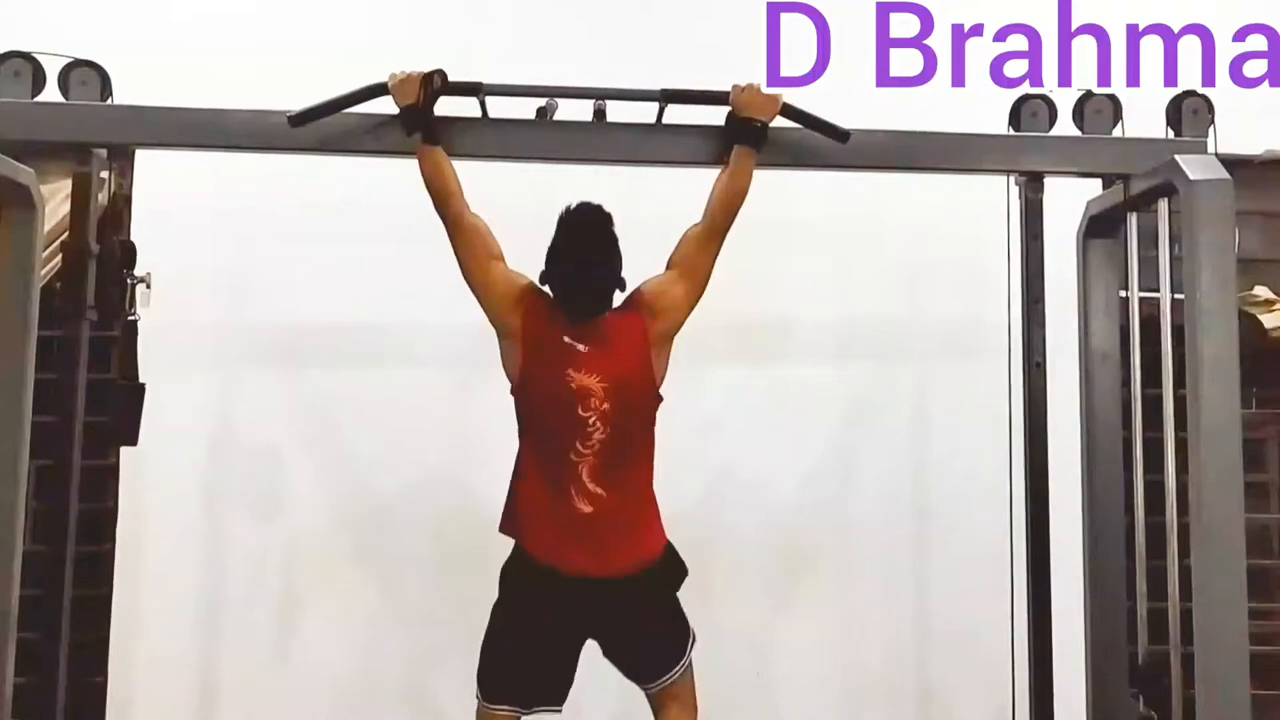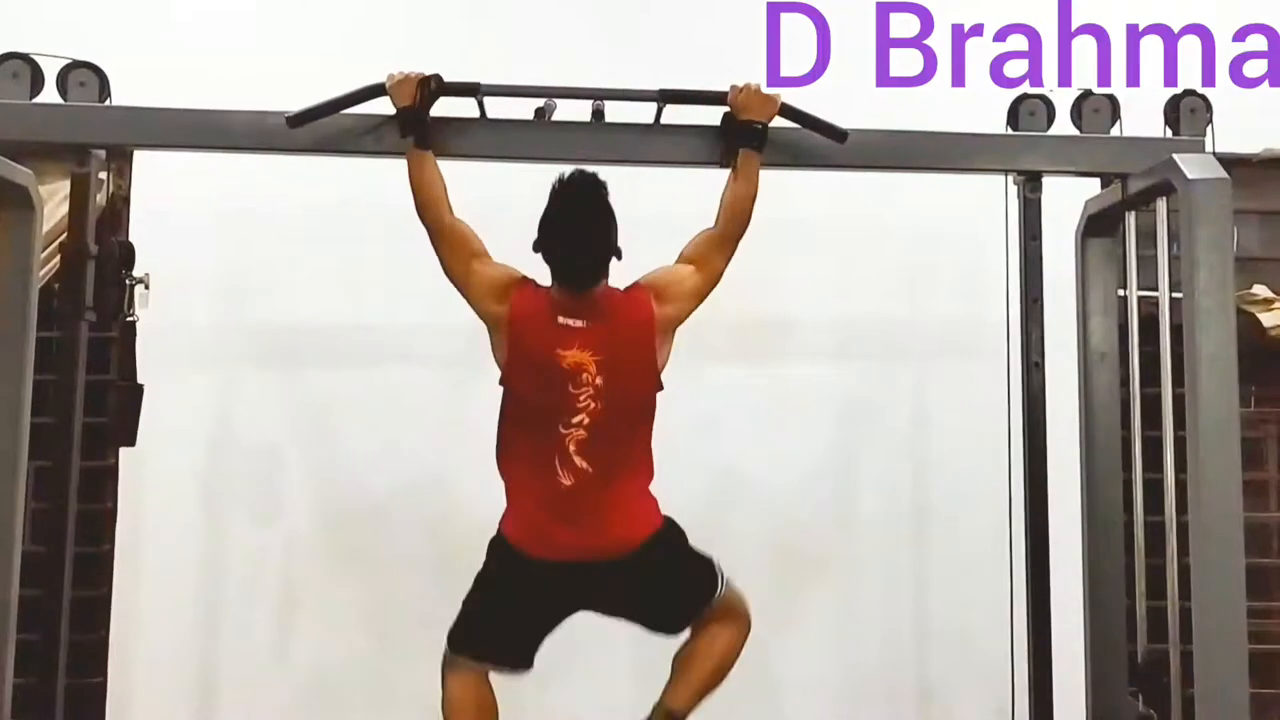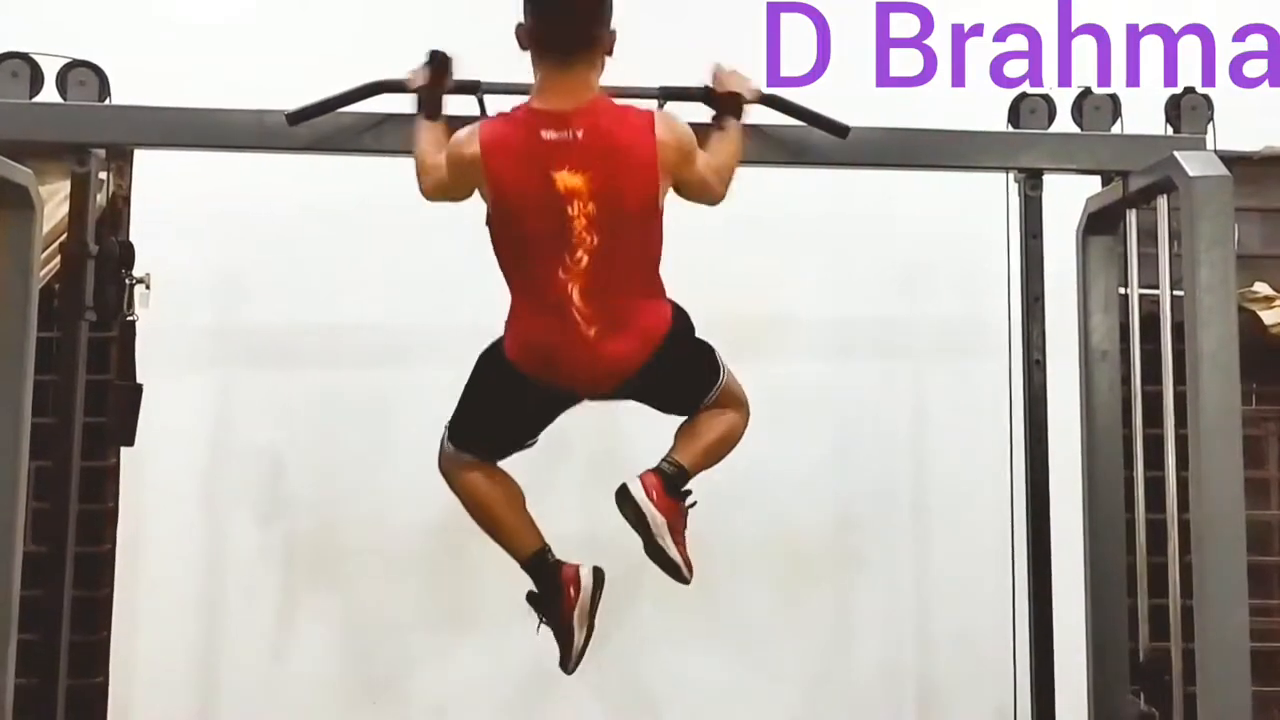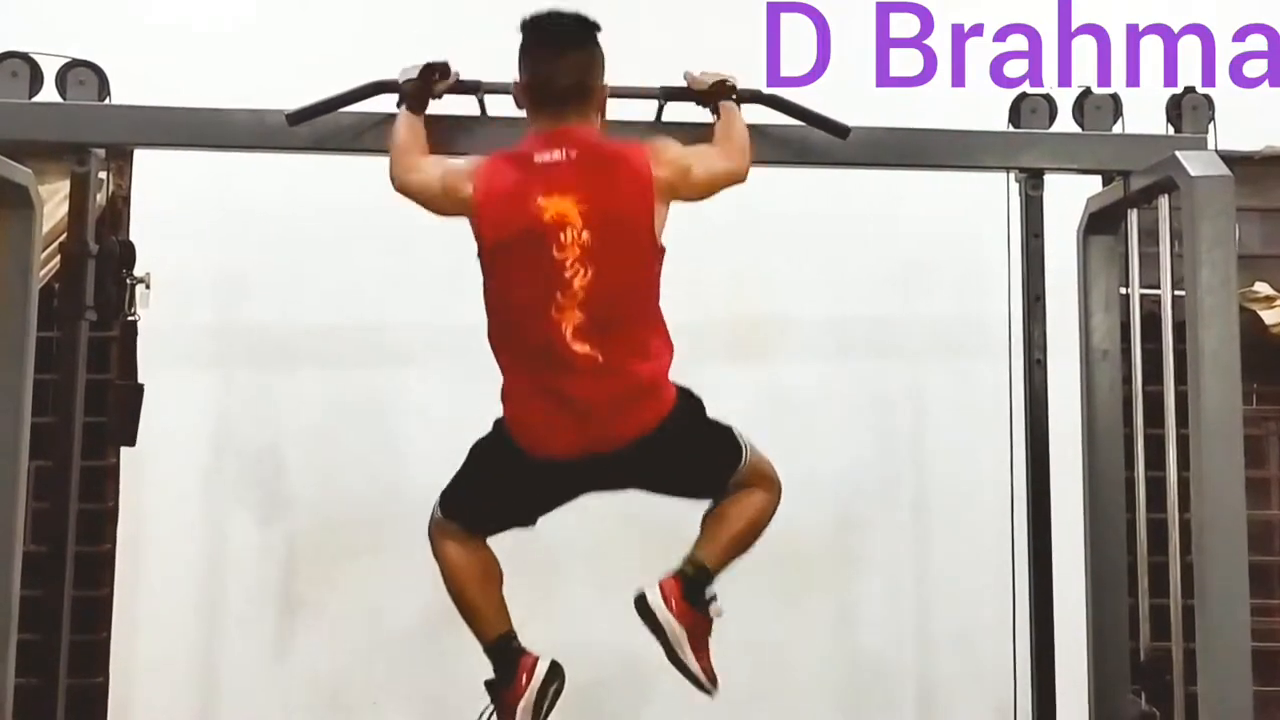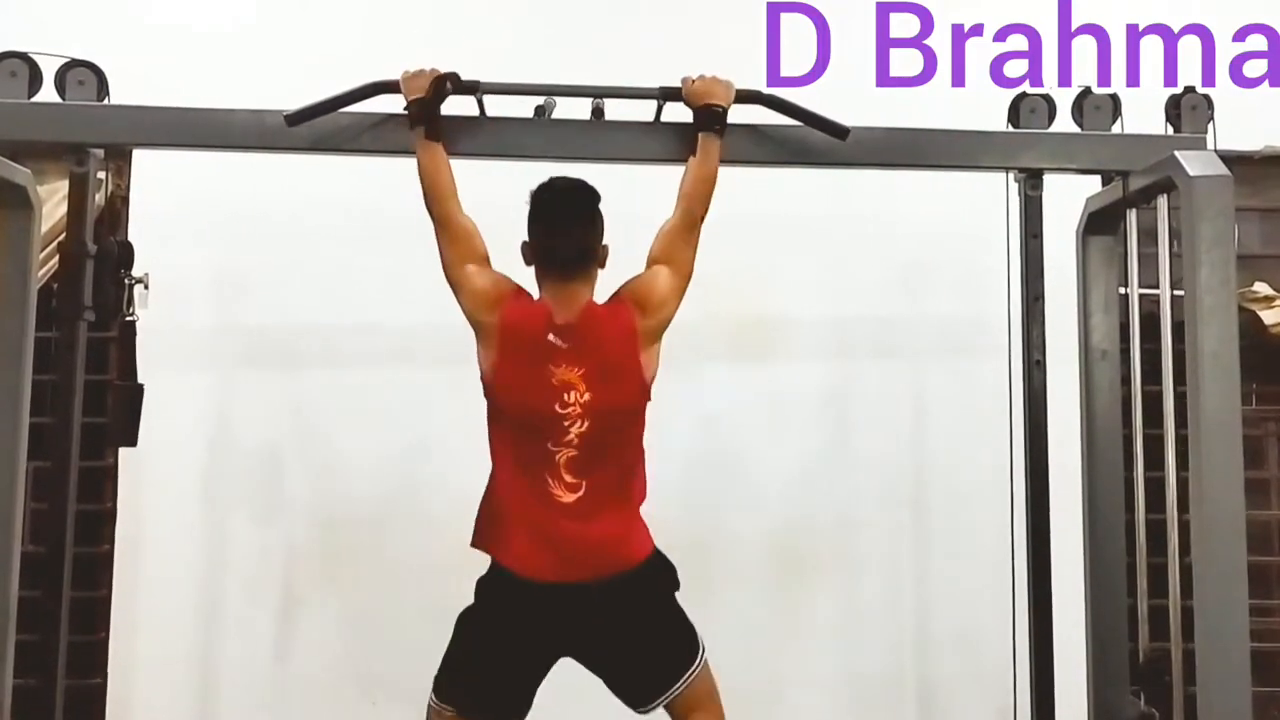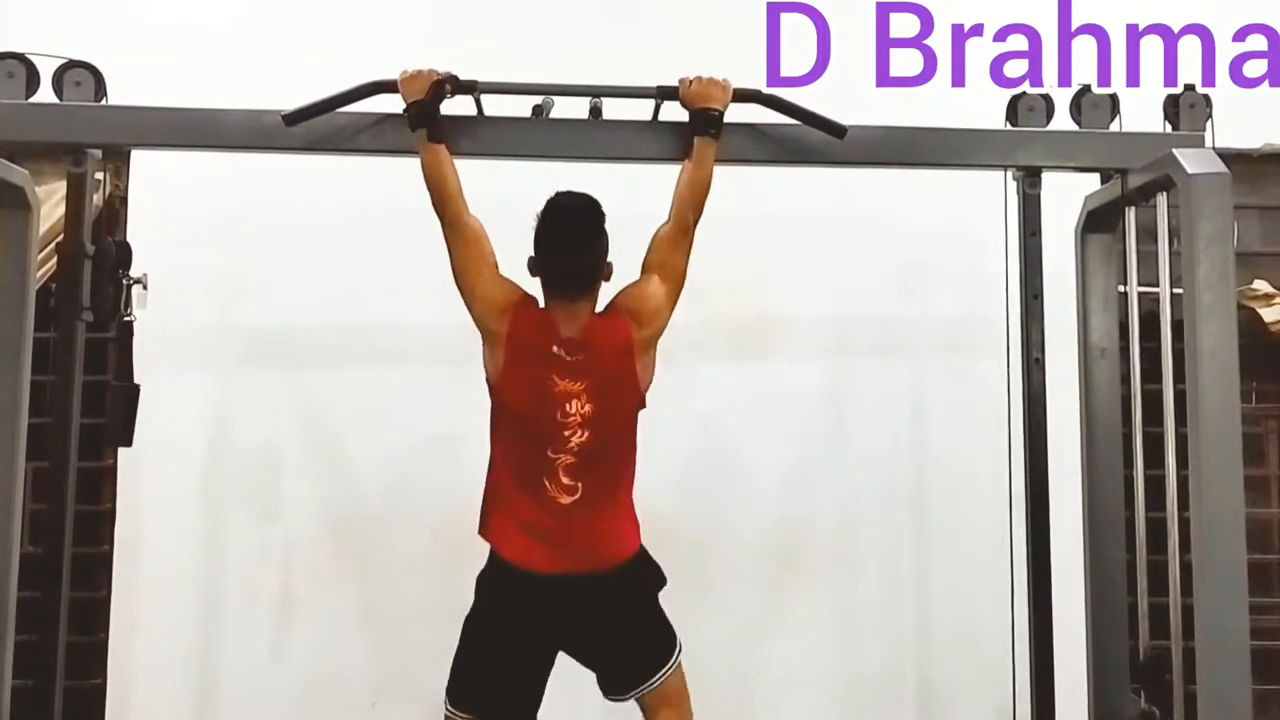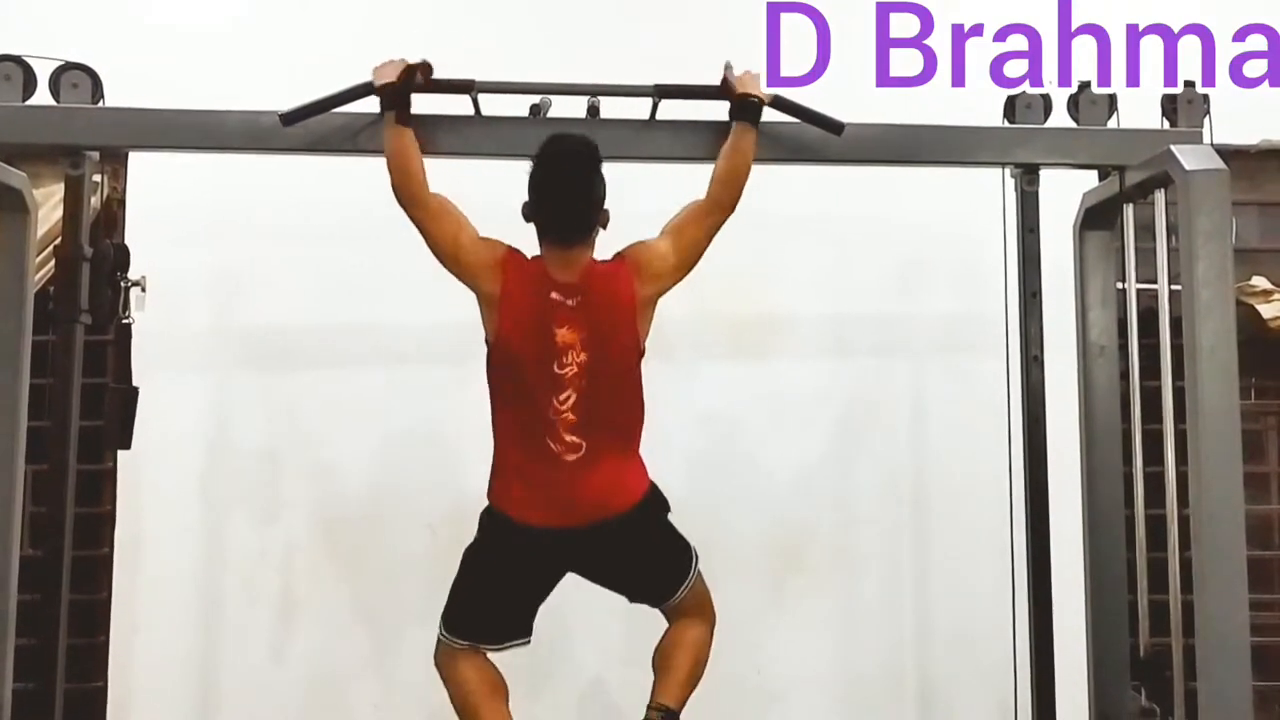
dt=0.3s
person 1, frame 1
left shoulder: (519, 324)
right shoulder: (651, 329)
left elbow: (458, 217)
right elbow: (713, 227)
left wrist: (420, 123)
right wrist: (746, 134)
left hip: (540, 574)
right hip: (635, 571)
person 1, frame 2
left shoulder: (504, 306)
right shoulder: (652, 311)
left elbow: (438, 222)
right elbow: (727, 234)
left wrist: (415, 125)
right wrist: (752, 135)
left hip: (528, 555)
right hip: (631, 548)
right knee: (727, 619)
person 1, frame 3
left shoulder: (487, 147)
right shoulder: (654, 136)
left elbow: (433, 176)
right elbow: (715, 182)
left wrist: (427, 103)
right wrist: (732, 108)
left hip: (532, 359)
right hip: (641, 348)
left knee: (461, 459)
right knee: (729, 406)
left ankle: (554, 579)
right ankle: (665, 482)
person 1, frame 4
left shoulder: (481, 186)
right shoulder: (645, 172)
left elbow: (405, 169)
right elbow: (734, 161)
left wrist: (415, 98)
right wrist: (723, 98)
left hip: (533, 443)
right hip: (645, 425)
left knee: (451, 532)
right knee: (756, 485)
right ankle: (686, 594)
person 1, frame 5
left shoulder: (495, 320)
right shoulder: (640, 321)
left elbow: (446, 215)
right elbow: (689, 218)
left wrist: (424, 119)
right wrist: (710, 121)
left hip: (519, 584)
right hip: (624, 577)
person 1, frame 6
left shoulder: (502, 324)
right shoulder: (636, 329)
left elbow: (455, 217)
right elbow: (681, 224)
left wrist: (424, 118)
right wrist: (706, 124)
left hip: (517, 577)
right hip: (614, 574)
person 1, frame 7
left shoulder: (496, 279)
right shoulder: (638, 280)
left elbow: (412, 193)
right elbow: (721, 200)
left wrist: (395, 101)
right wrist: (746, 110)
left hip: (519, 523)
right hip: (621, 514)
left knee: (458, 653)
right knee: (694, 612)
